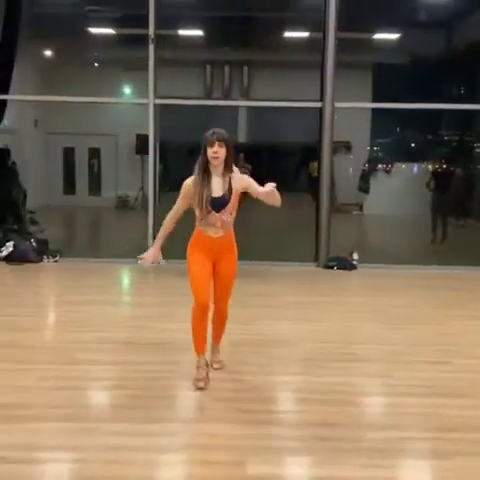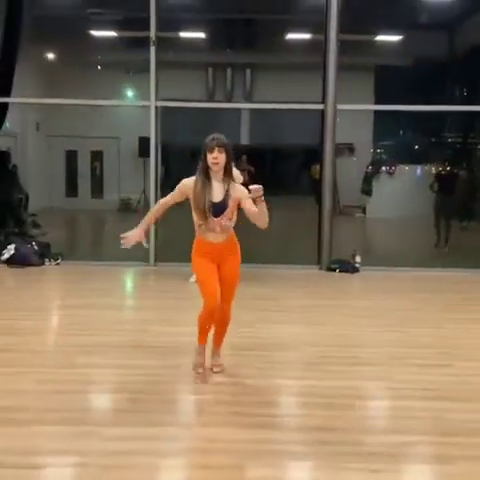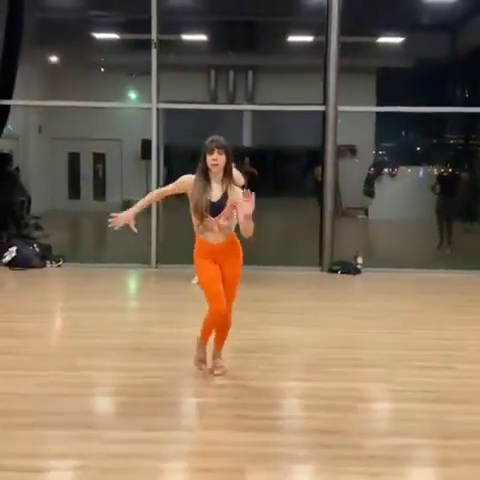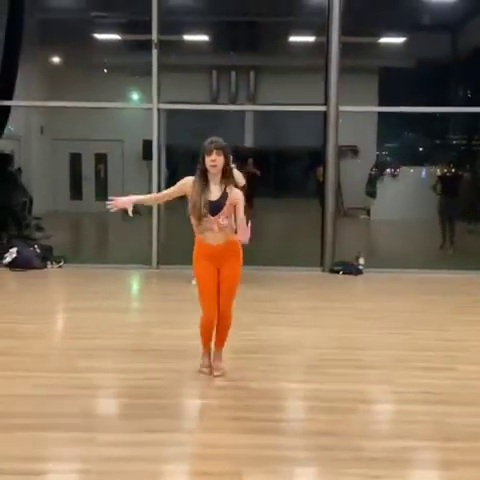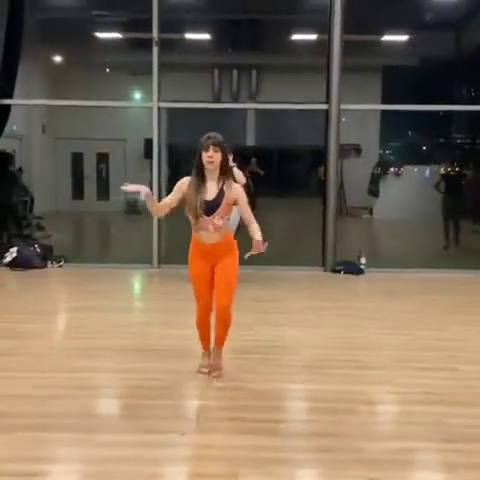
dt=0.1s
person 1, frame 1
left shoulder: (238, 180)
right shoulder: (192, 183)
left elbow: (274, 201)
right elbow: (173, 216)
left wrist: (269, 191)
right wrist: (155, 247)
left hip: (226, 248)
right hip: (200, 247)
left knee: (221, 305)
right knee: (201, 302)
left ankle: (215, 349)
right ankle: (200, 362)
person 1, frame 2
left shoulder: (237, 189)
right shoulder: (194, 184)
left elbow: (263, 222)
right elbow: (163, 204)
left wrist: (260, 201)
right wrist: (141, 229)
left hip: (230, 252)
right hip: (204, 252)
left knee: (224, 308)
right knee: (212, 304)
left ankle: (216, 352)
right ankle: (200, 348)
person 1, frame 3
left shoulder: (235, 193)
right shoulder: (192, 182)
left elbow: (247, 233)
right elbow: (158, 194)
left wrist: (247, 216)
right wrist: (130, 212)
left hip: (231, 252)
right hip: (204, 254)
left knee: (227, 310)
right knee: (218, 308)
left ankle: (217, 353)
right ankle: (202, 343)
person 1, frame 4
left shoulder: (235, 194)
right shoulder: (192, 183)
left elbow: (241, 229)
right elbow: (159, 198)
left wrist: (243, 237)
right wrist: (132, 200)
left hip: (229, 253)
right hip: (203, 253)
left knee: (225, 310)
right knee: (209, 313)
left ankle: (218, 354)
right ankle: (206, 352)
person 1, frame 5
left shoulder: (233, 188)
right shoulder: (188, 184)
left elbow: (251, 220)
right elbow: (160, 211)
left wrist: (257, 239)
right wrist: (147, 195)
left hip: (226, 252)
right hip: (199, 252)
left knee: (224, 308)
right knee: (204, 309)
left ankle: (218, 352)
right ankle: (205, 352)
